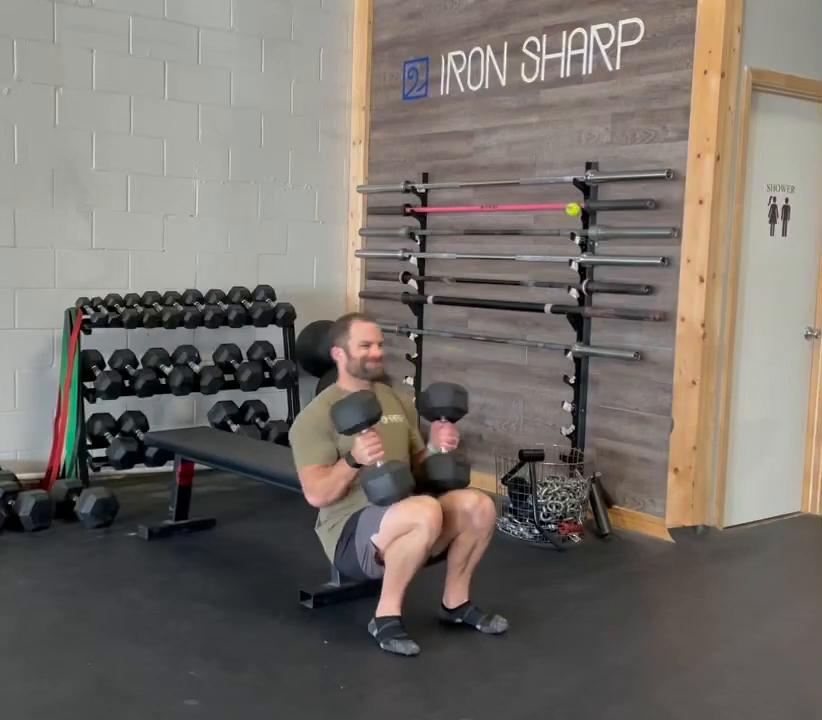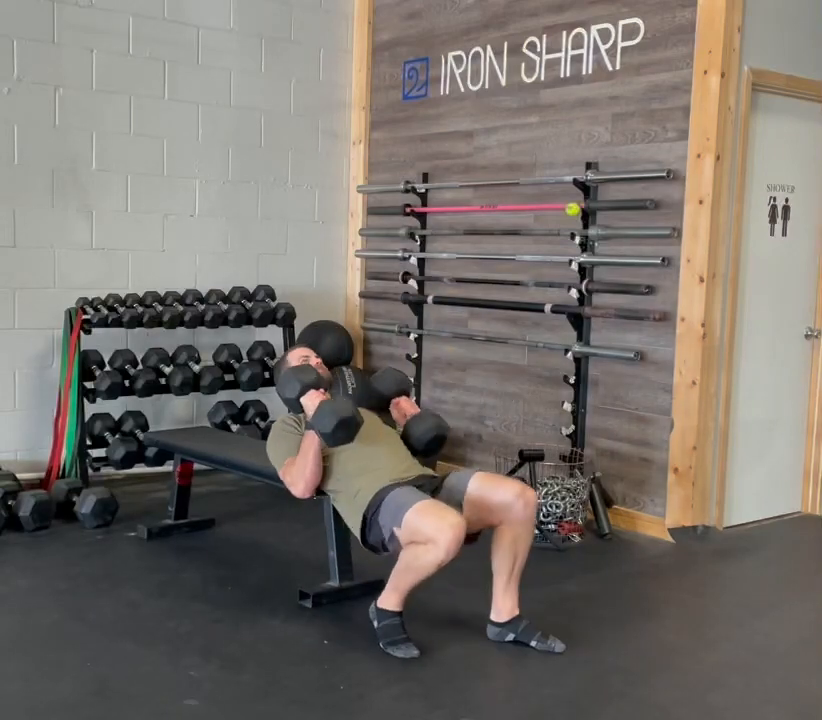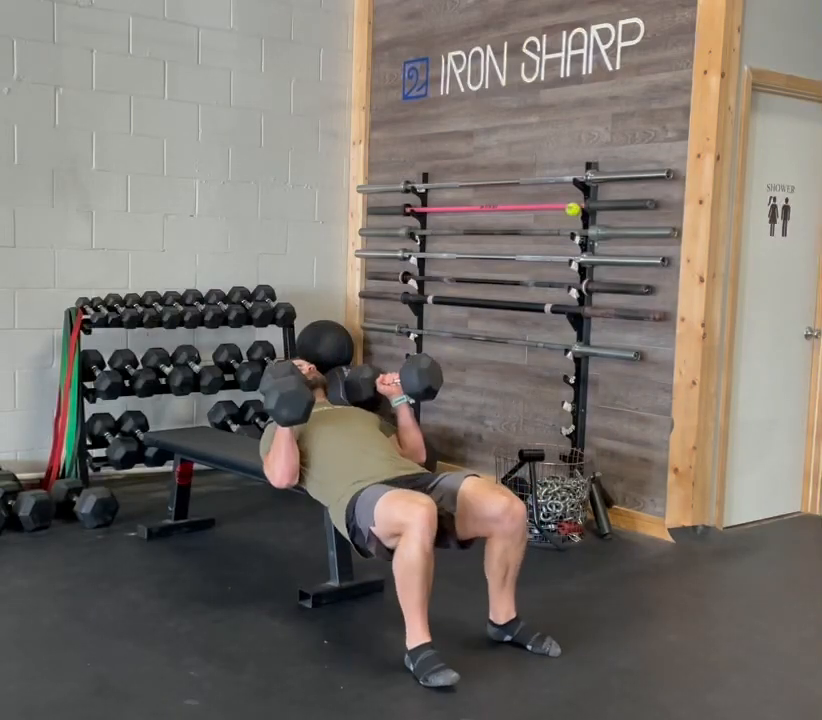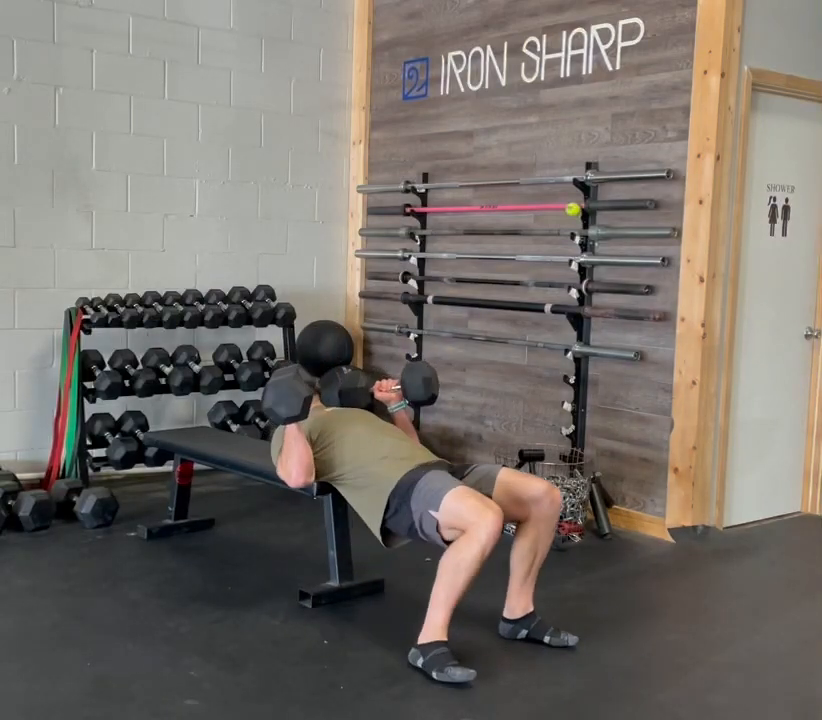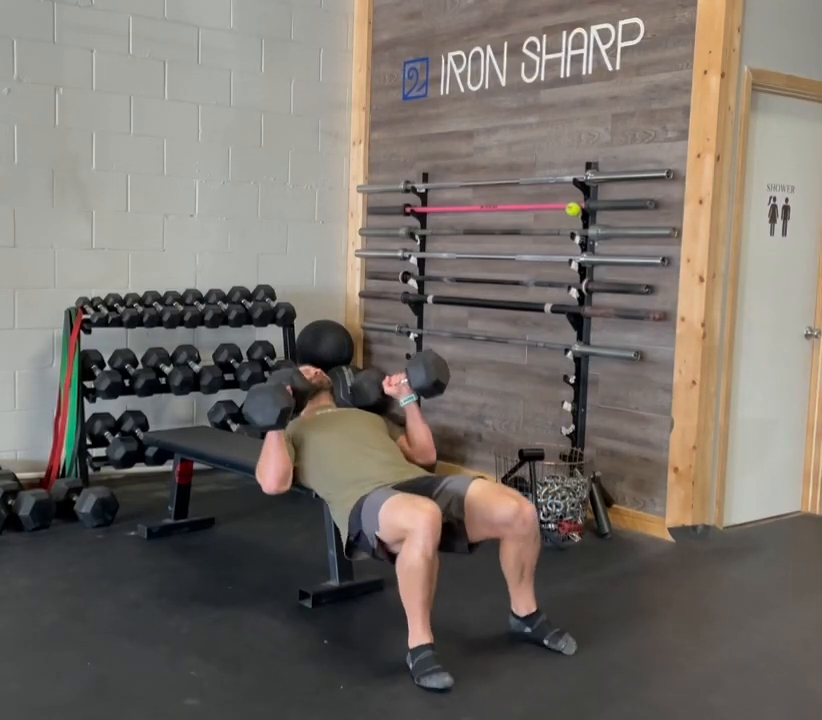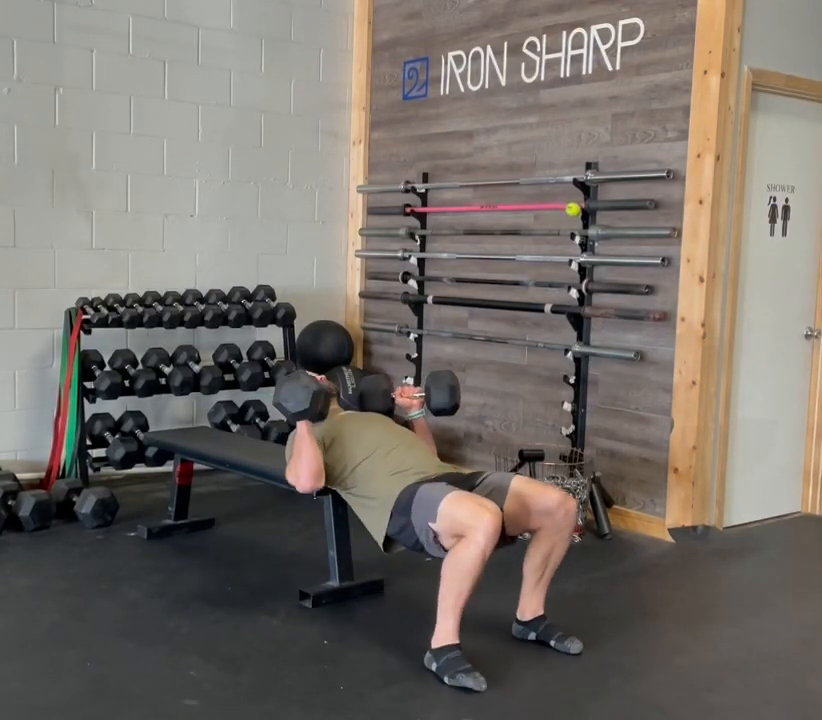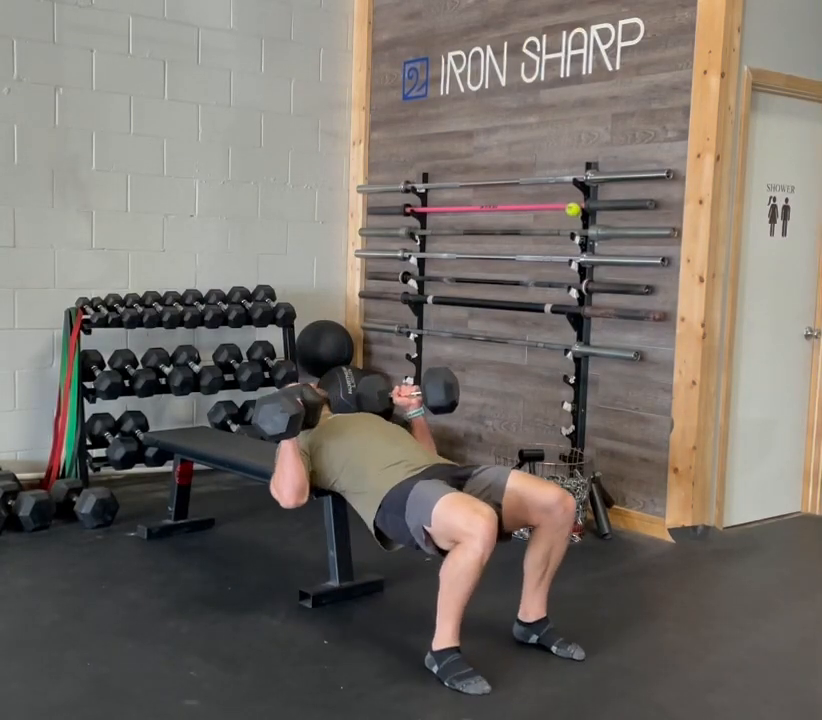
dt=0.7s
person 1, frame 1
left shoulder: (401, 402)
right shoulder: (317, 417)
left elbow: (417, 470)
right elbow: (317, 495)
left wrist: (437, 449)
right wrist: (354, 460)
left hip: (404, 518)
right hip: (352, 530)
left knee: (478, 507)
right knee: (426, 512)
left ankle: (456, 603)
right ankle: (386, 616)
person 1, frame 2
left shoulder: (360, 412)
right shoulder: (287, 426)
right elbow: (302, 487)
left wrist: (407, 424)
right wrist: (314, 424)
left hip: (424, 481)
right hip: (378, 499)
left knee: (519, 499)
right knee: (448, 531)
left ankle: (505, 617)
right ankle: (388, 606)
person 1, frame 3
left shoulder: (362, 413)
right shoulder: (280, 430)
left elbow: (415, 455)
right elbow: (282, 478)
left wrist: (399, 399)
left hip: (417, 481)
right hip: (363, 498)
left knee: (508, 510)
right knee: (419, 515)
left ankle: (504, 619)
right ankle: (418, 645)
person 1, frame 4
left shoulder: (353, 414)
right shoulder: (290, 432)
right elbow: (299, 477)
left wrist: (396, 404)
left hip: (435, 469)
right hip: (399, 486)
left knee: (545, 498)
right knee: (486, 520)
left ankle: (518, 614)
right ankle: (430, 641)
person 1, frame 5
left shoulder: (369, 416)
right shoulder: (289, 431)
left elbow: (425, 455)
right elbow: (273, 483)
left wrist: (406, 399)
left hip: (420, 485)
right hip: (367, 504)
left knee: (519, 512)
right knee: (425, 519)
left ankle: (525, 613)
right ankle: (420, 644)
person 1, frame 6
left shoulder: (373, 419)
right shoulder: (306, 433)
right elbow: (308, 481)
left wrist: (415, 412)
right wrist: (303, 419)
left hip: (449, 476)
right hip: (407, 498)
left knee: (560, 507)
right knee: (484, 521)
left ankle: (530, 615)
right ankle: (443, 644)
person 1, frame 7
left shoulder: (364, 418)
right shoulder: (300, 442)
right elbow: (291, 497)
left wrist: (413, 410)
left hip: (447, 472)
right hip: (400, 490)
left knee: (558, 505)
right knee: (480, 526)
left ankle: (532, 620)
right ankle: (443, 649)
